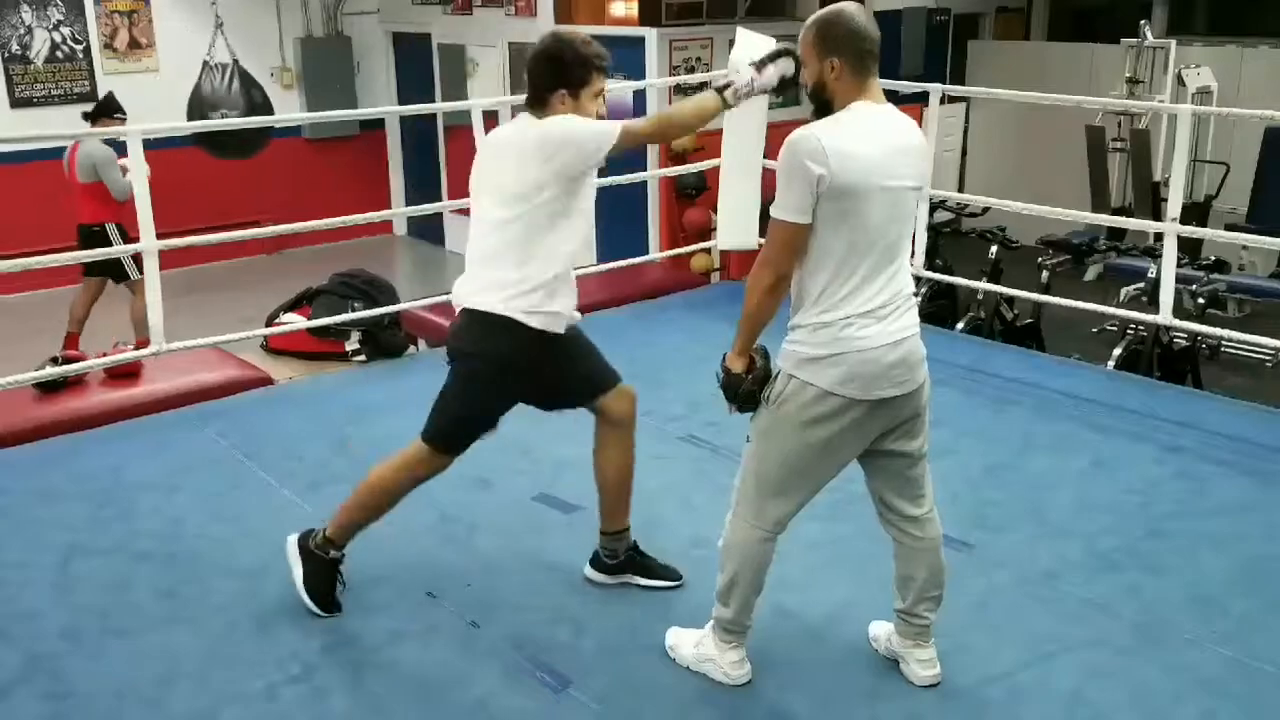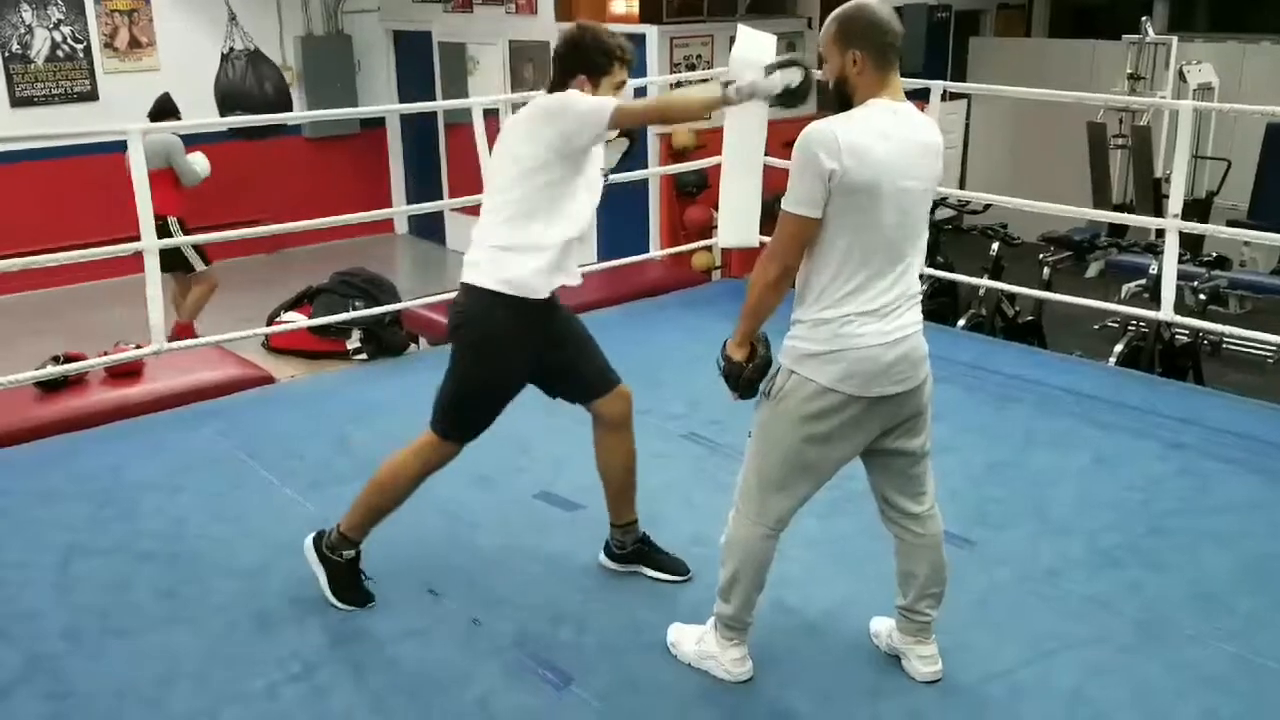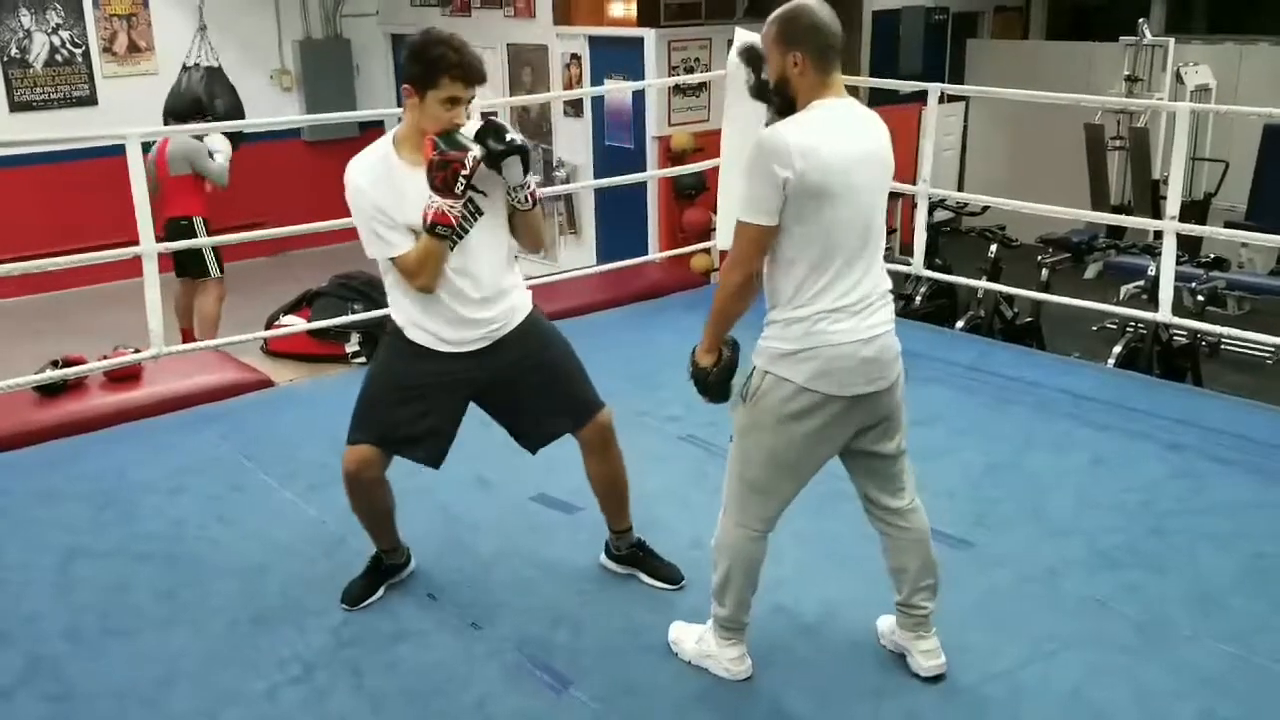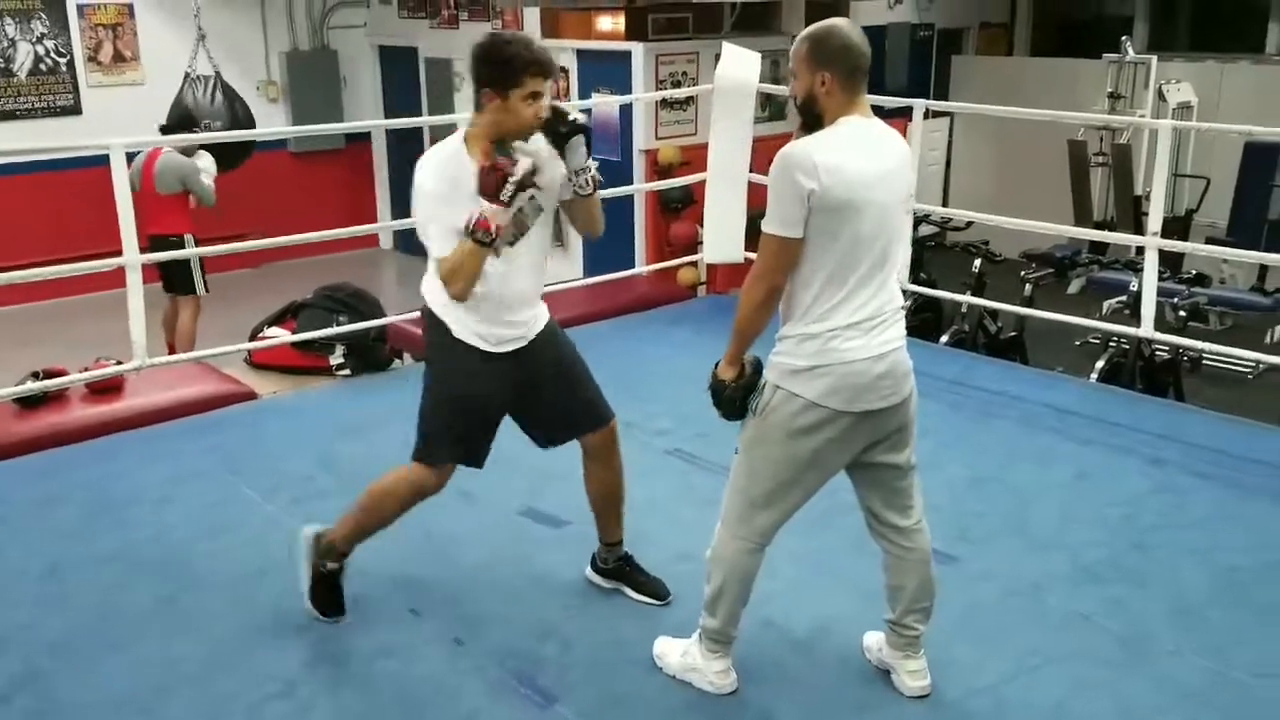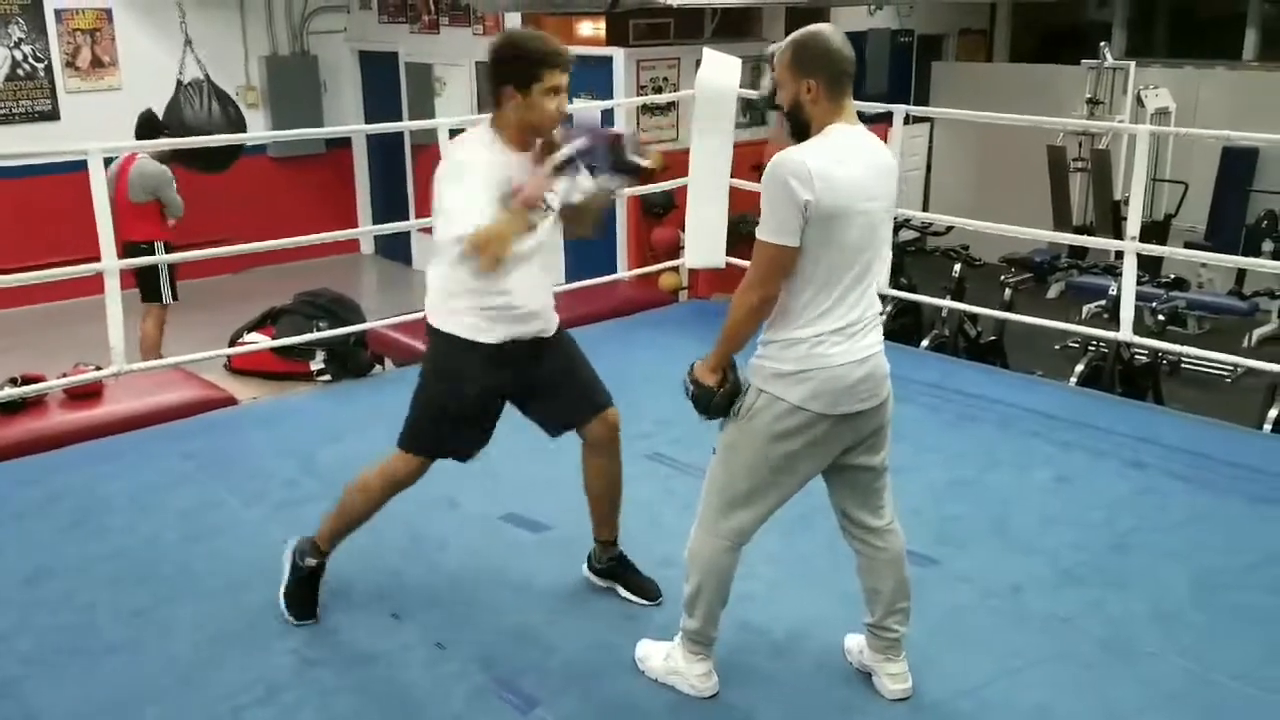
dt=0.7s
person 1, frame 1
left shoulder: (811, 145)
right shoulder: (911, 136)
left elbow: (773, 269)
left wrist: (741, 350)
left hip: (826, 370)
right hip: (902, 359)
left knee: (756, 511)
right knee: (911, 508)
left ankle: (725, 646)
right ankle: (917, 644)
person 1, frame 2
left shoulder: (826, 140)
right shoulder: (928, 136)
left elbow: (780, 261)
left wrist: (742, 339)
right wrist: (823, 102)
left hip: (828, 365)
right hip: (905, 358)
left knee: (758, 508)
right knee: (913, 505)
left ankle: (727, 643)
right ankle: (918, 640)
person 1, frame 3
left shoulder: (778, 144)
right shoulder: (872, 128)
left elbow: (743, 268)
left wrist: (710, 343)
right wrist: (775, 105)
left hip: (802, 366)
right hip: (877, 353)
left knee: (746, 512)
right knee: (896, 500)
left ankle: (725, 644)
right ankle: (919, 636)
person 1, frame 4
left shoulder: (802, 159)
right shoulder: (896, 147)
left elbow: (768, 279)
left wrist: (733, 359)
right wrist: (809, 122)
left hip: (814, 381)
right hip: (889, 372)
left knee: (744, 522)
right knee: (901, 519)
left ankle: (712, 656)
right ankle: (907, 655)
person 1, frame 5
left shoulder: (794, 168)
right shoulder: (878, 153)
left elbow: (762, 290)
left wrist: (715, 361)
right wrist: (787, 131)
left hip: (797, 385)
right hip: (867, 377)
left knee: (721, 520)
right knee: (873, 520)
left ankle: (693, 658)
right ankle: (888, 657)
person 2, frame 1
left shoulder: (512, 139)
right shoulder: (554, 133)
right elbow: (660, 127)
right wrist: (745, 83)
left hip: (540, 323)
right hip: (498, 328)
left knee: (619, 408)
right knee: (432, 454)
left ankle: (614, 552)
right ankle: (320, 547)
person 2, frame 2
left shoulder: (567, 131)
right shoulder: (561, 111)
right elbow: (656, 111)
left wrist: (593, 168)
right wrist: (742, 89)
left hip: (535, 301)
right hip: (501, 308)
left knee: (616, 407)
right knee: (444, 443)
left ankle: (624, 542)
right ankle: (337, 544)
person 2, frame 3
left shoulder: (482, 144)
right shoulder: (367, 173)
left elbow: (534, 243)
right elbow: (420, 278)
left wrist: (518, 178)
right wrist: (445, 202)
left hip: (511, 326)
right hip: (425, 344)
left knee: (597, 428)
right knee: (360, 464)
left ankle: (624, 545)
right ankle: (391, 557)
person 2, frame 4
left shoulder: (542, 145)
right shoulder: (441, 168)
left elbow: (592, 229)
right elbow: (457, 285)
left wrist: (578, 160)
right wrist: (495, 209)
left hip: (528, 329)
right hip: (462, 337)
left knee: (602, 435)
right knee: (430, 474)
left ankle: (610, 558)
right ankle: (329, 552)
person 2, frame 5
left shoulder: (535, 155)
right shoulder: (467, 159)
left elbow: (574, 226)
right elbow: (484, 256)
left wrist: (599, 197)
right wrist: (529, 196)
left hip: (535, 328)
right hip: (470, 335)
left knee: (603, 428)
right knee: (411, 464)
left ankle: (606, 556)
right ankle: (311, 556)
person 3, frame 1
left shoulder: (73, 150)
right shoulder: (102, 152)
right elbow: (121, 193)
left wrist: (116, 172)
right wrist: (131, 177)
left hip: (87, 229)
right hip: (106, 230)
left knee: (91, 288)
right knee: (141, 288)
left ankle: (69, 347)
right ankle: (144, 347)
person 3, frame 2
right shoulder: (170, 141)
right elbow: (190, 180)
right wrist: (200, 169)
left hip: (152, 223)
right hip: (168, 222)
left knee: (182, 280)
right knee: (207, 280)
left ankle: (188, 336)
right ankle: (180, 334)
person 3, frame 3
left shoulder: (157, 149)
right shoulder: (189, 144)
right elbow: (220, 180)
right wrist: (221, 155)
left hip: (171, 225)
right hip: (190, 223)
left knee: (187, 284)
right knee: (212, 289)
left ankle: (188, 342)
person 3, frame 4
left shoulder: (141, 160)
right shoulder: (182, 164)
left elbow: (134, 188)
right elbow: (209, 200)
right wrist: (205, 175)
left hip: (156, 240)
right hip: (178, 240)
left knee: (174, 299)
right knee: (189, 306)
left ankle: (173, 355)
person 3, frame 5
left shoulder: (117, 166)
right shoulder: (157, 171)
right elbow: (177, 211)
right wrist: (171, 190)
left hip: (131, 244)
right hip: (152, 246)
left knee: (152, 307)
right knee: (156, 312)
left ankle: (153, 359)
